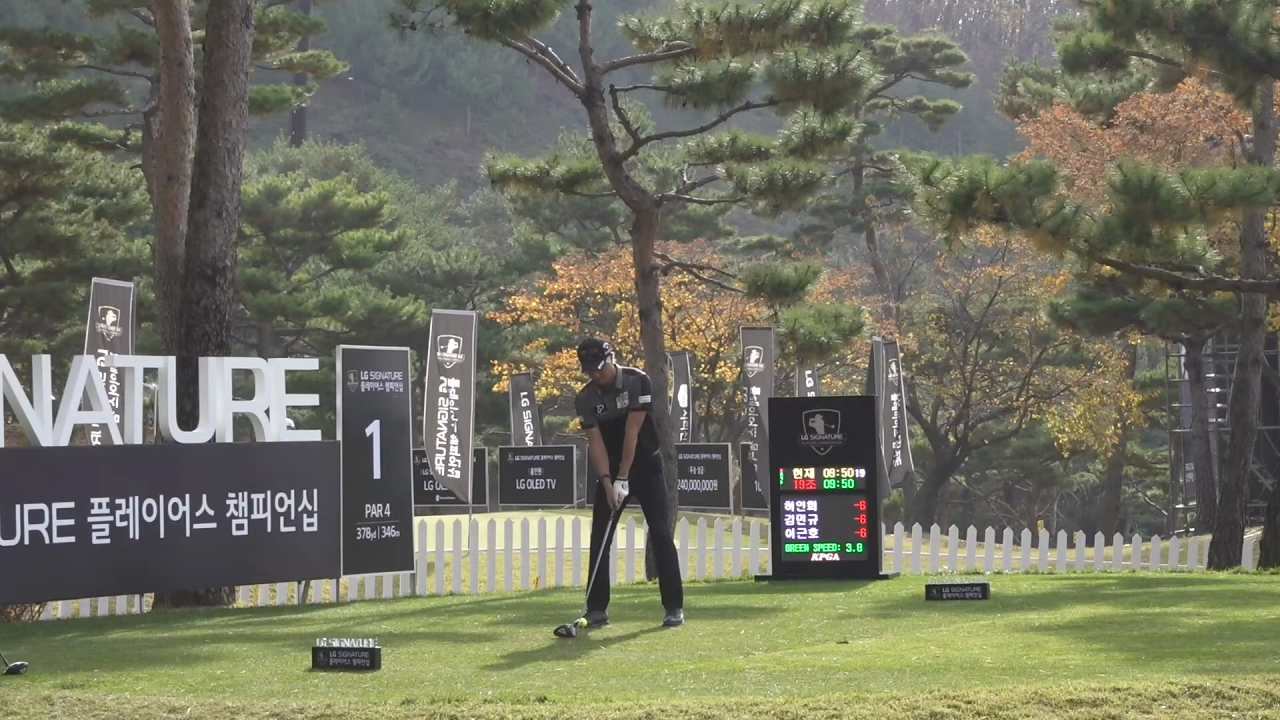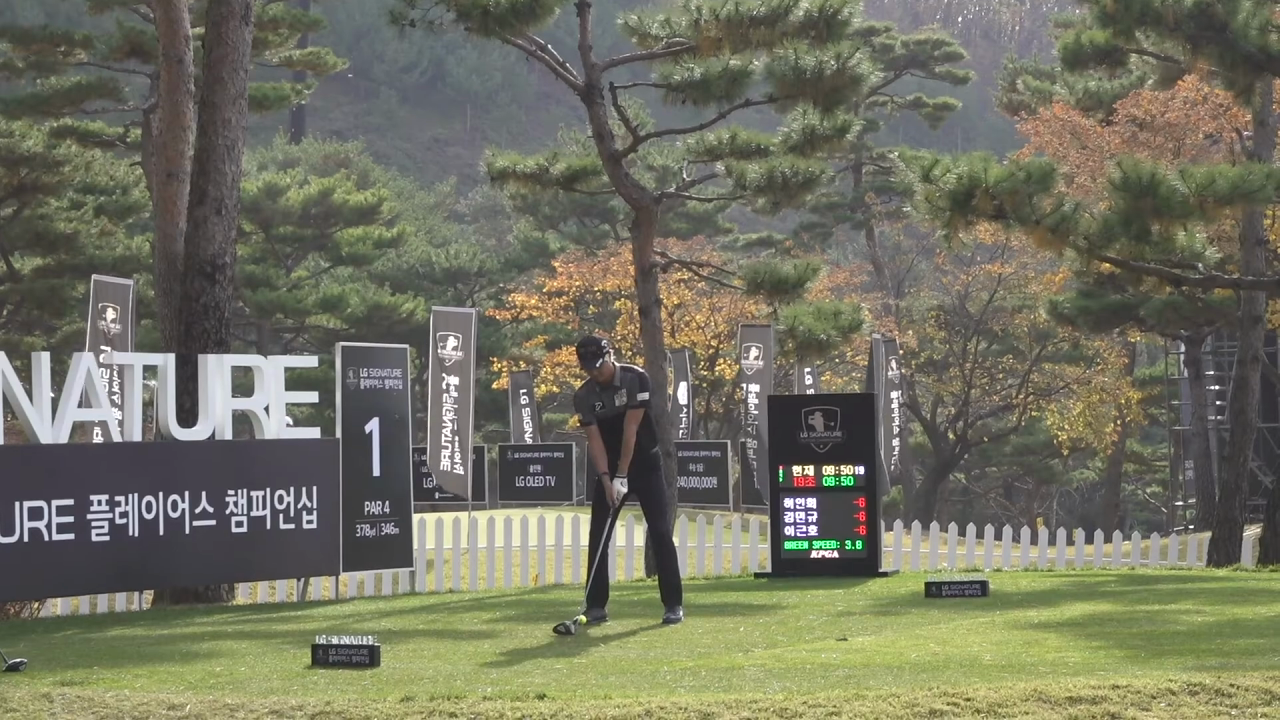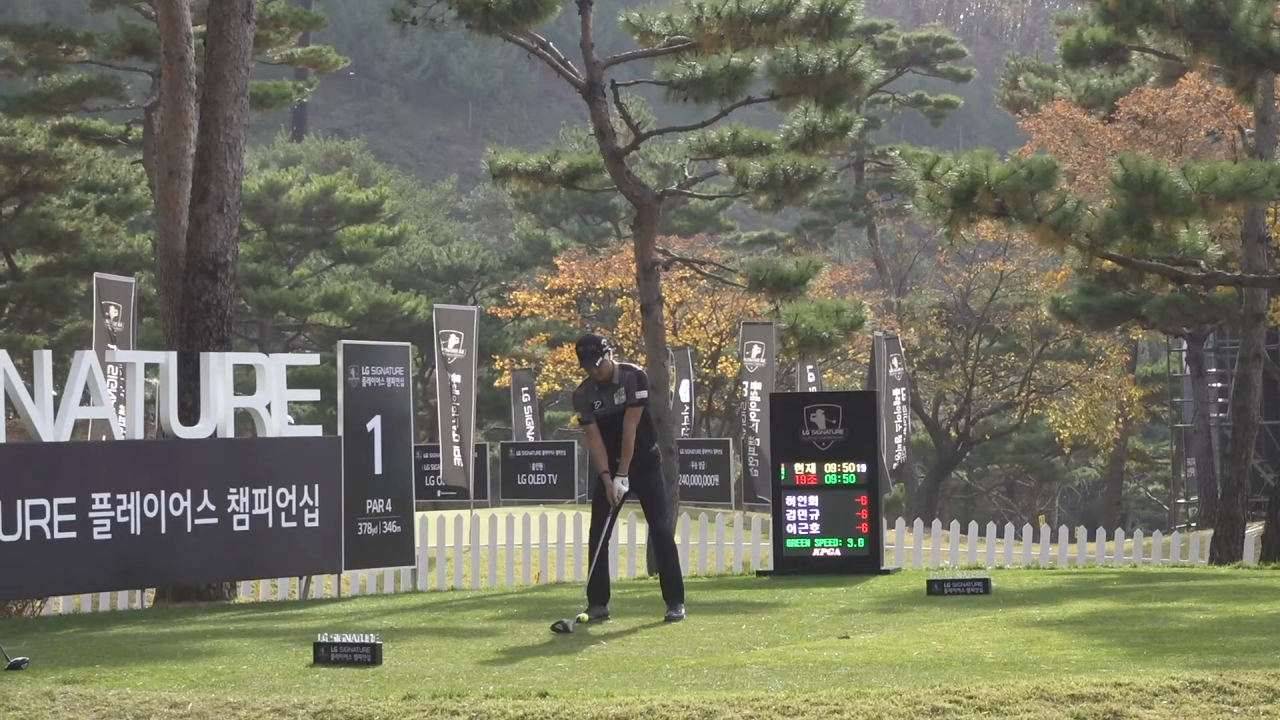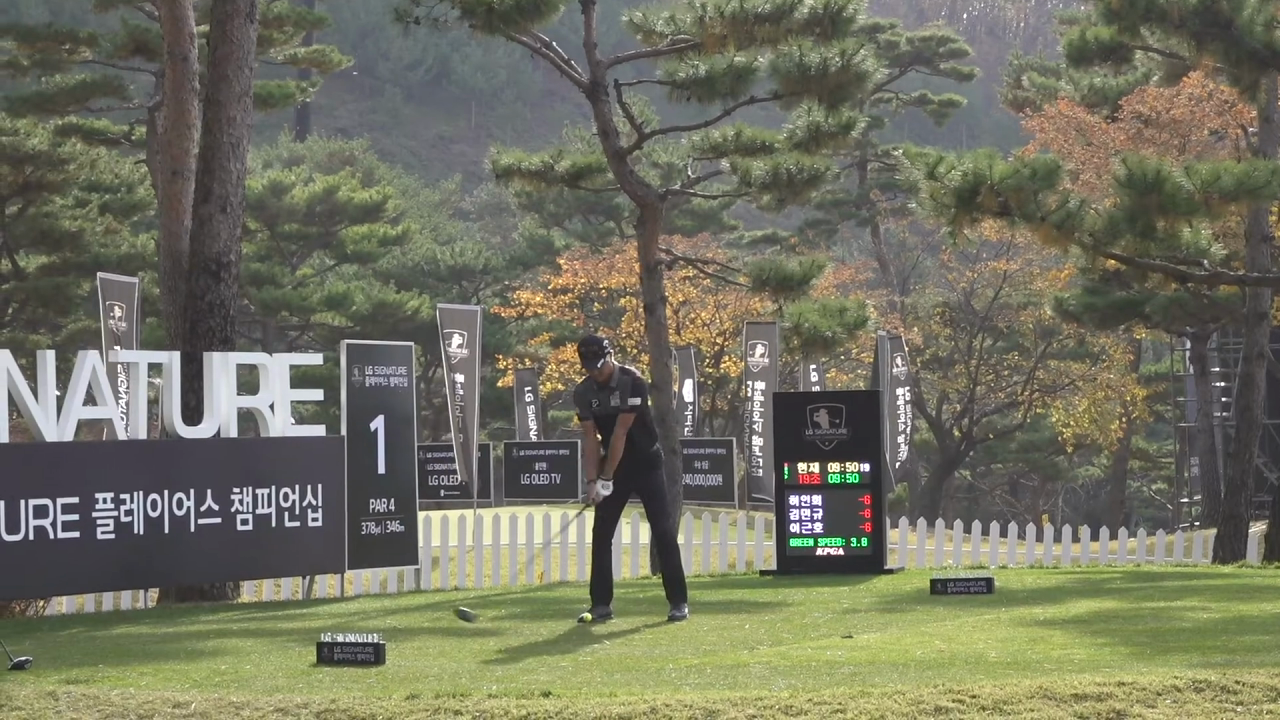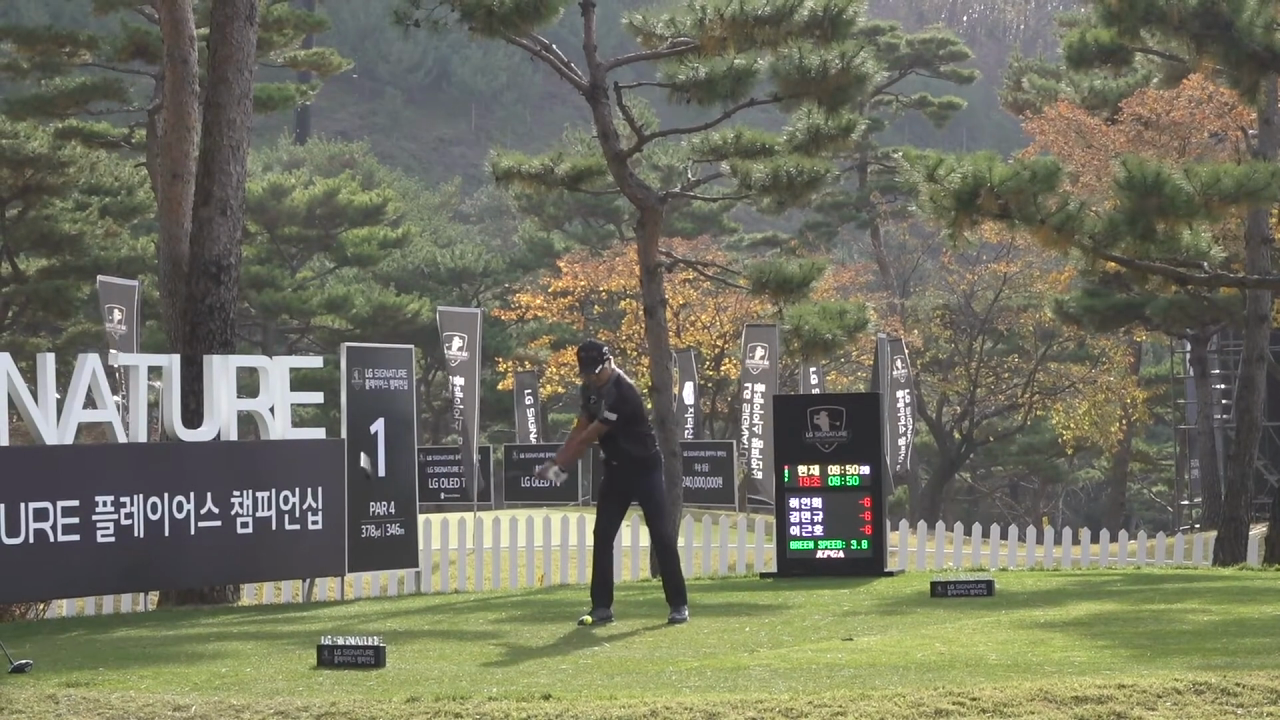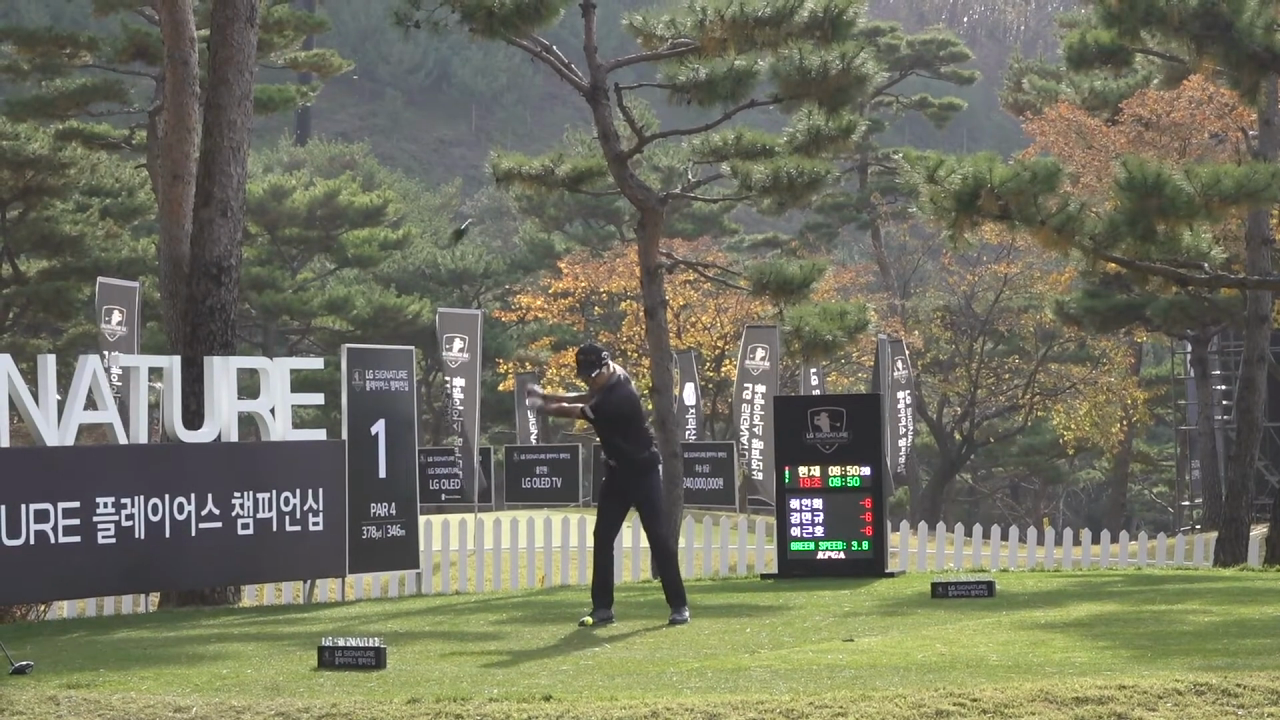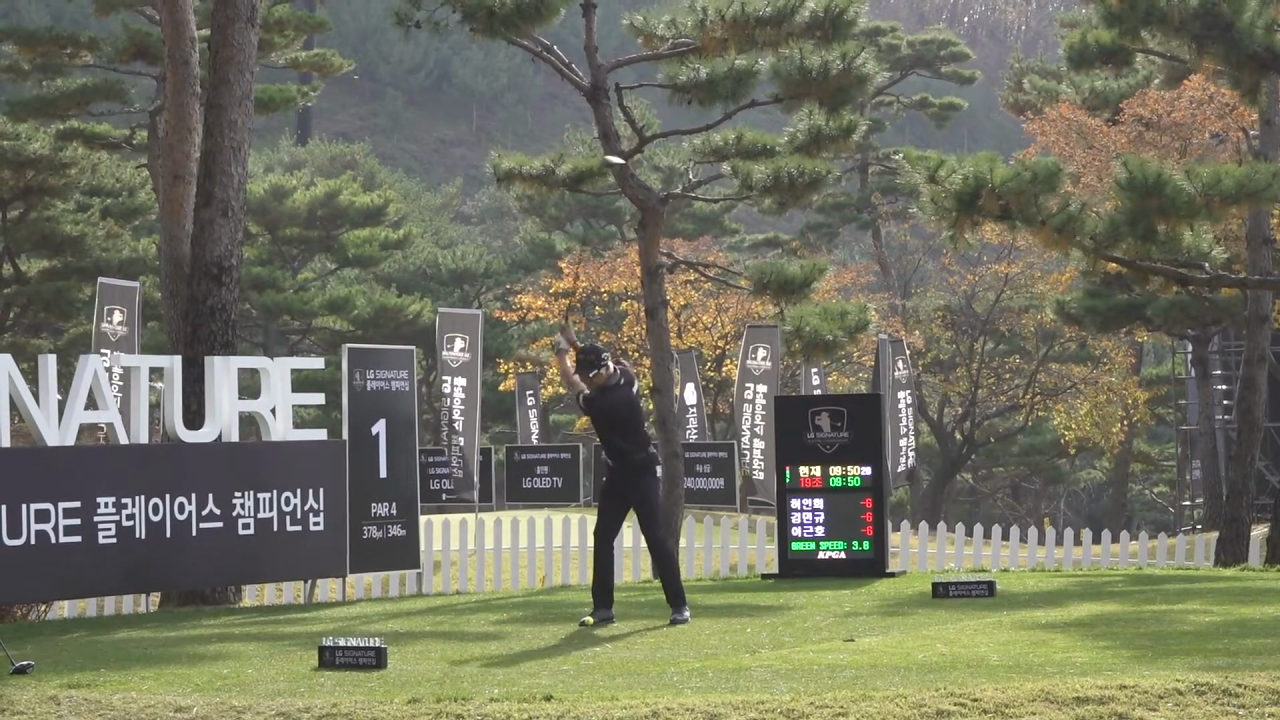
dt=0.2s
person 1, frame 1
left shoulder: (638, 381)
right shoulder: (585, 398)
left elbow: (632, 432)
right elbow: (595, 442)
left wrist: (624, 477)
right wrist: (607, 482)
left hip: (647, 467)
right hip: (610, 471)
left knee: (661, 536)
right knee: (598, 539)
left ankle: (674, 606)
right ankle: (597, 608)
person 1, frame 2
left shoulder: (636, 379)
right shoulder: (584, 396)
left elbow: (630, 429)
right elbow: (595, 440)
left wrist: (623, 475)
right wrist: (606, 479)
left hip: (645, 464)
right hip: (609, 468)
left knee: (661, 533)
right knee: (598, 536)
left ankle: (673, 604)
right ankle: (596, 606)
person 1, frame 3
left shoulder: (634, 377)
right shoulder: (583, 394)
left elbow: (630, 428)
right elbow: (594, 440)
left wrist: (623, 475)
right wrist: (607, 478)
left hip: (645, 463)
right hip: (609, 466)
left knee: (661, 531)
right knee: (597, 534)
left ankle: (675, 602)
right ankle: (598, 604)
person 1, frame 4
left shoulder: (632, 381)
right shoulder: (583, 391)
left elbow: (620, 433)
right elbow: (590, 439)
left wrist: (607, 478)
right wrist: (593, 480)
left hip: (645, 463)
right hip: (611, 466)
left knee: (663, 531)
right knee: (601, 534)
left ankle: (678, 601)
right ankle: (601, 603)
person 1, frame 5
left shoulder: (623, 392)
right shoulder: (593, 385)
left elbow: (591, 435)
right elbow: (581, 427)
left wrist: (562, 465)
right wrist: (558, 461)
left hip: (644, 468)
right hip: (616, 469)
left knee: (661, 533)
right knee: (602, 535)
left ankle: (678, 604)
right ankle: (601, 605)
person 1, frame 6
left shoulder: (613, 399)
right shoulder: (617, 375)
left elbow: (576, 410)
right elbow: (584, 400)
left wrist: (544, 405)
right wrist: (549, 398)
left hip: (642, 470)
right hip: (618, 470)
left knee: (657, 534)
right knee: (603, 536)
left ankle: (678, 605)
right ankle: (602, 607)
person 1, frame 7
left shoulder: (601, 401)
right shoulder: (624, 373)
left elbow: (572, 383)
left wrist: (562, 351)
right wrist: (572, 346)
left hip: (640, 471)
right hip: (619, 470)
left knee: (654, 536)
right knee: (603, 537)
left ankle: (679, 605)
right ankle: (603, 607)
